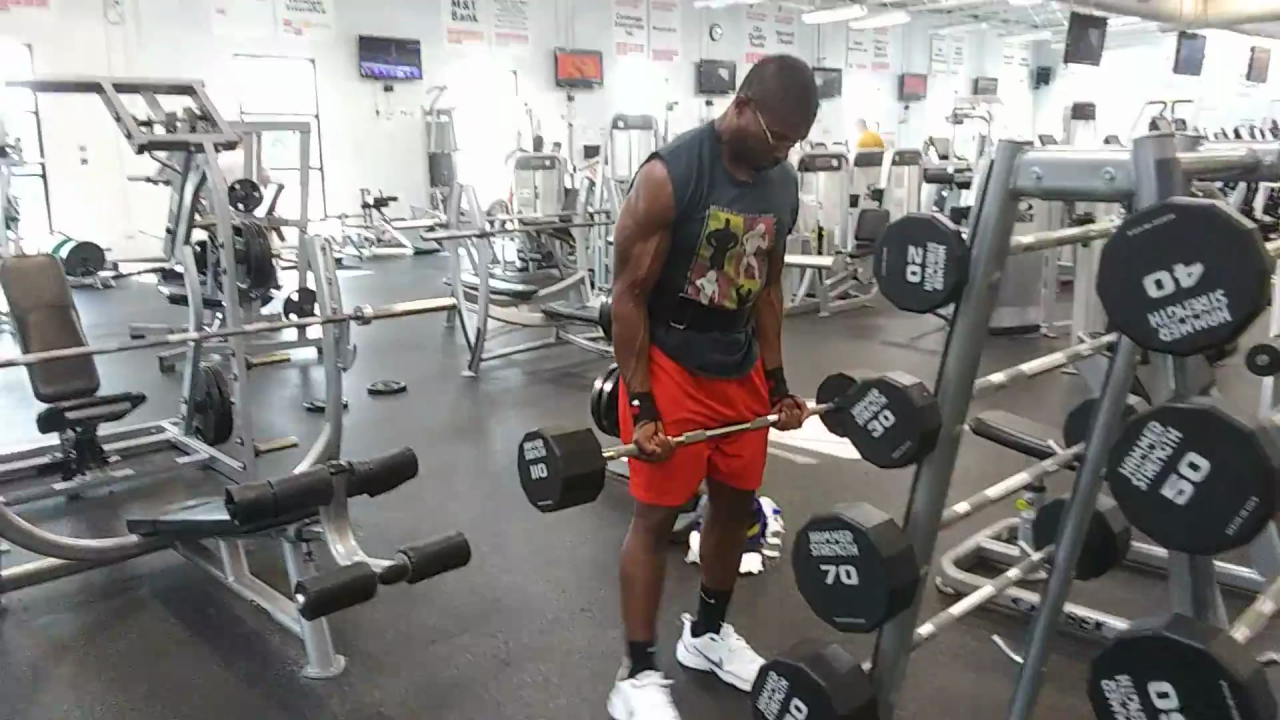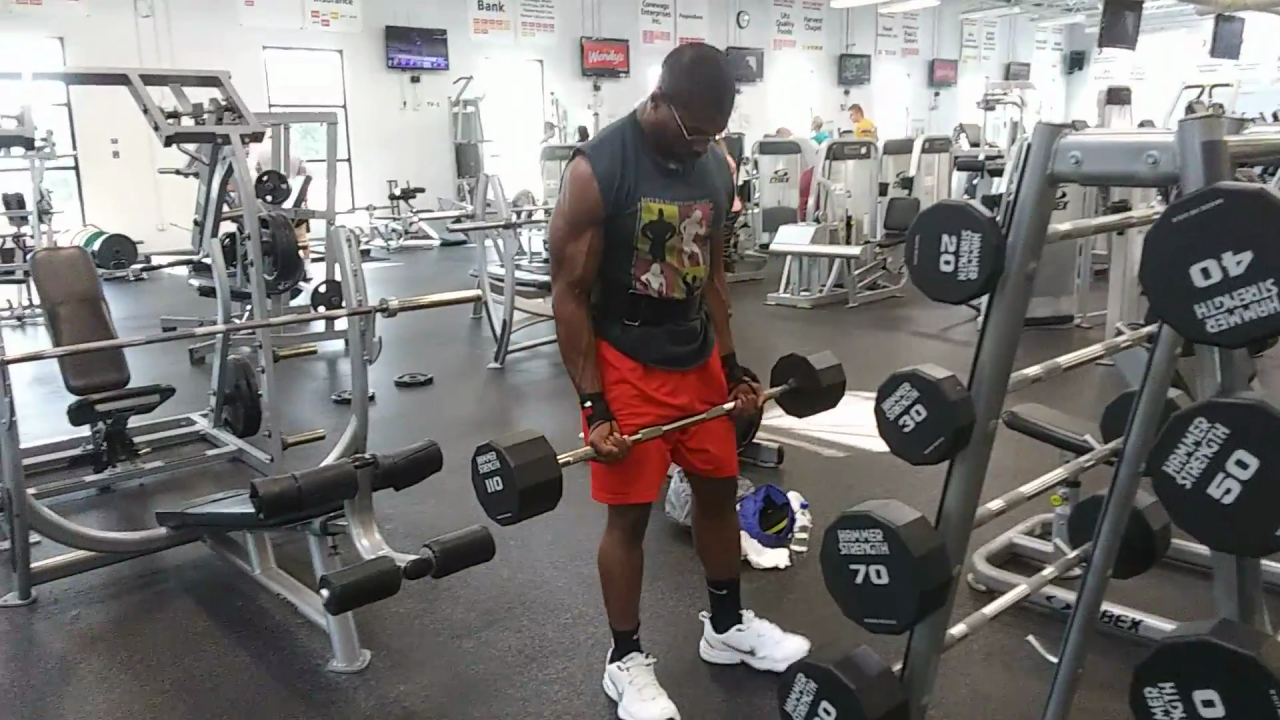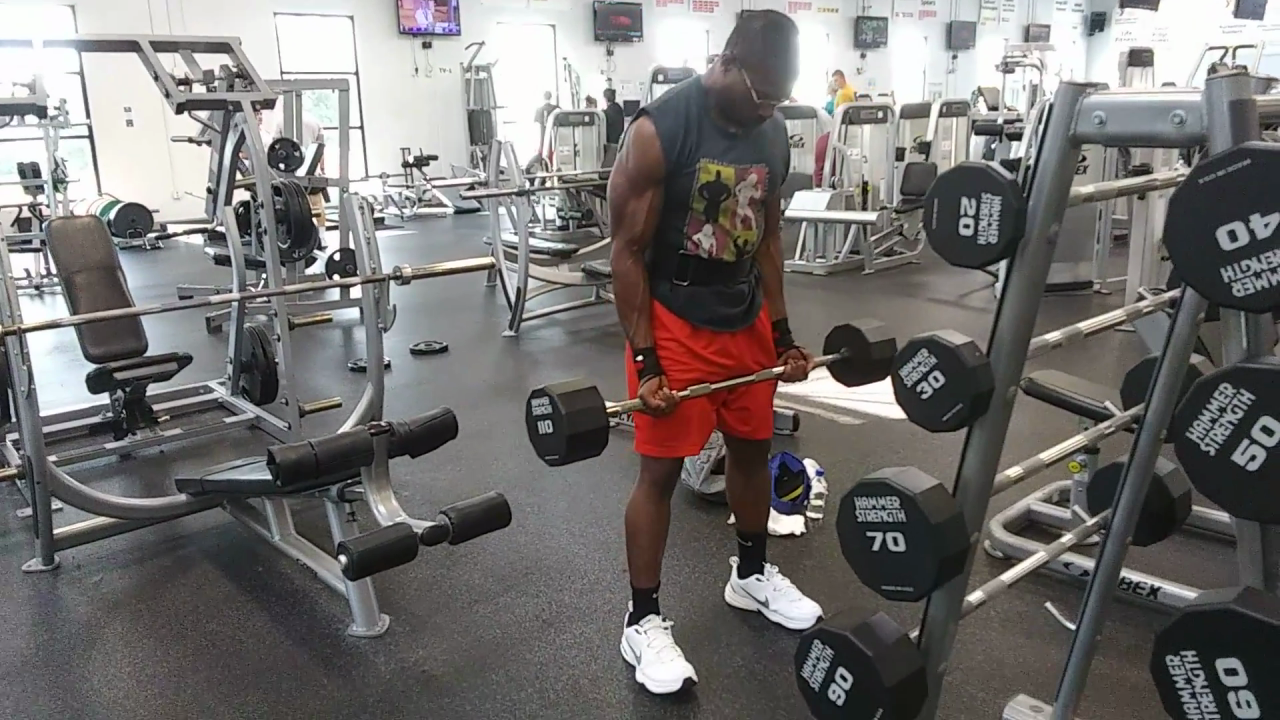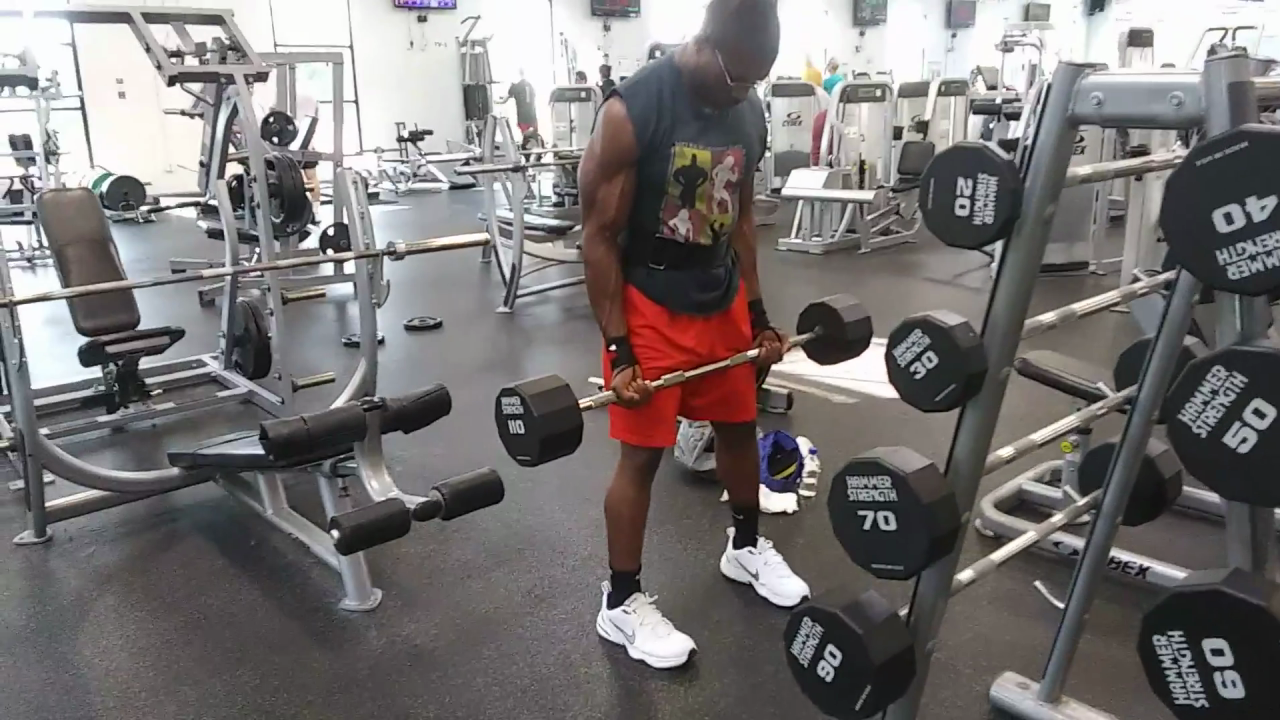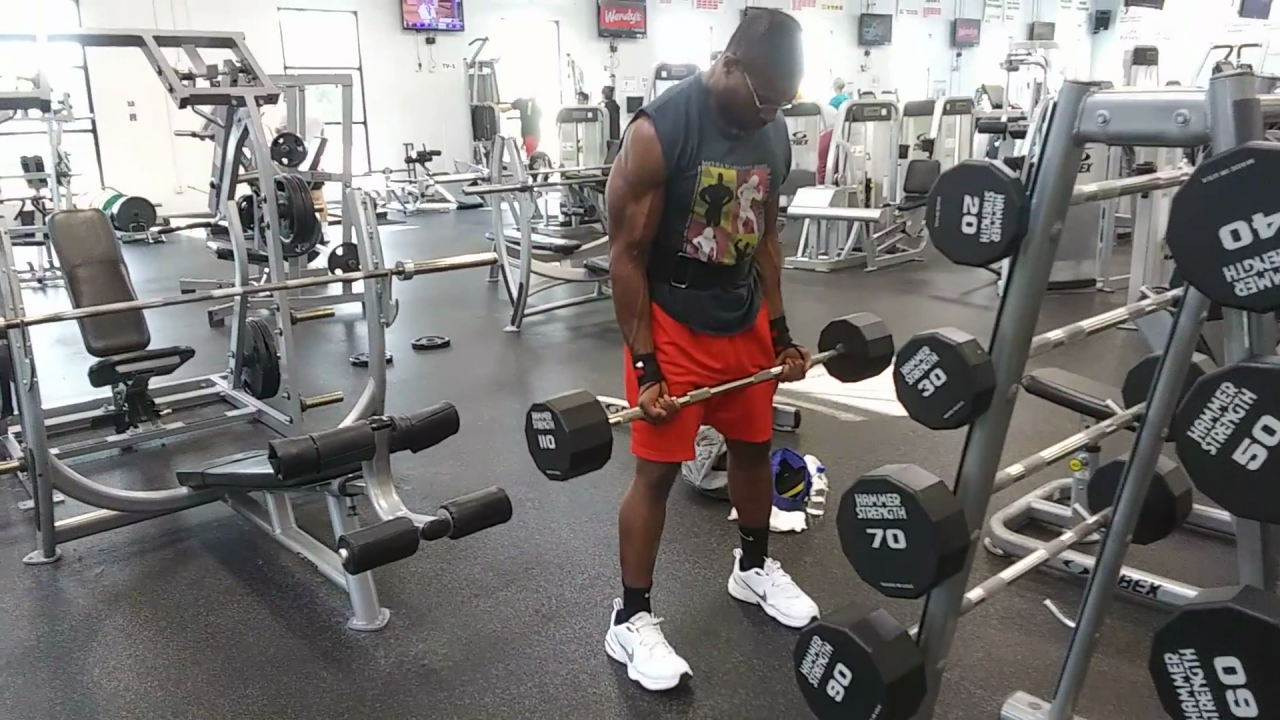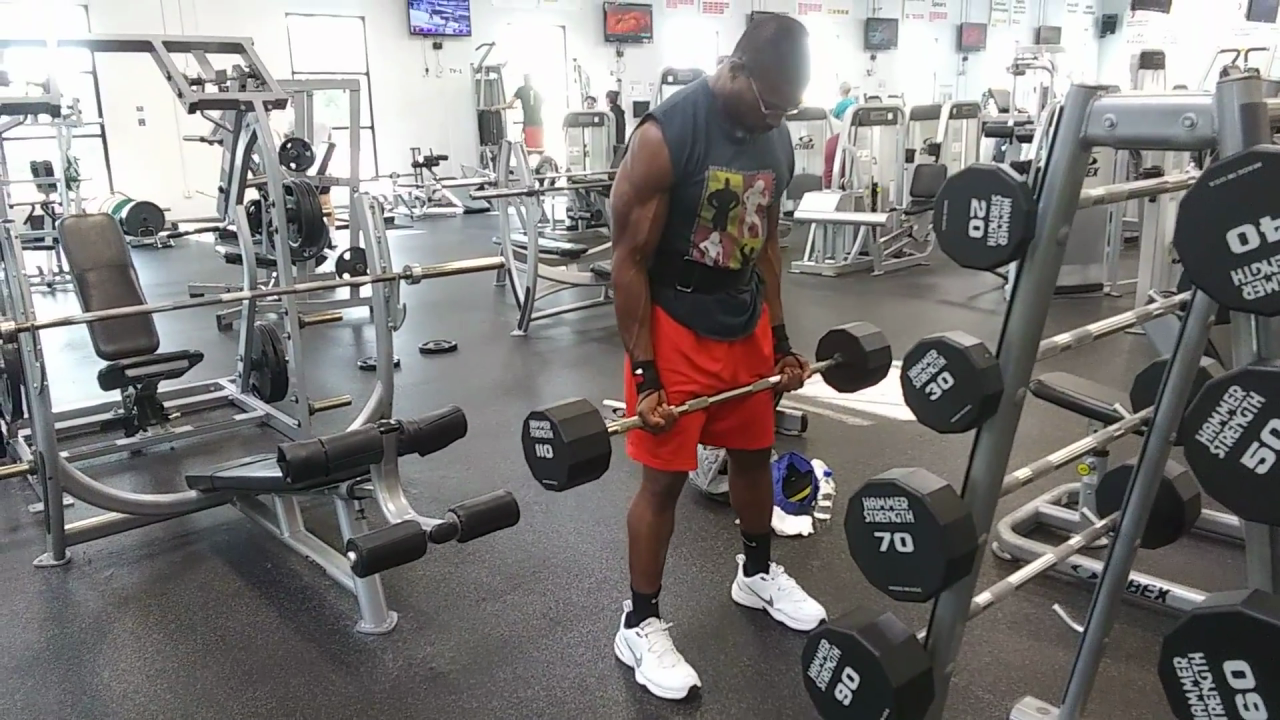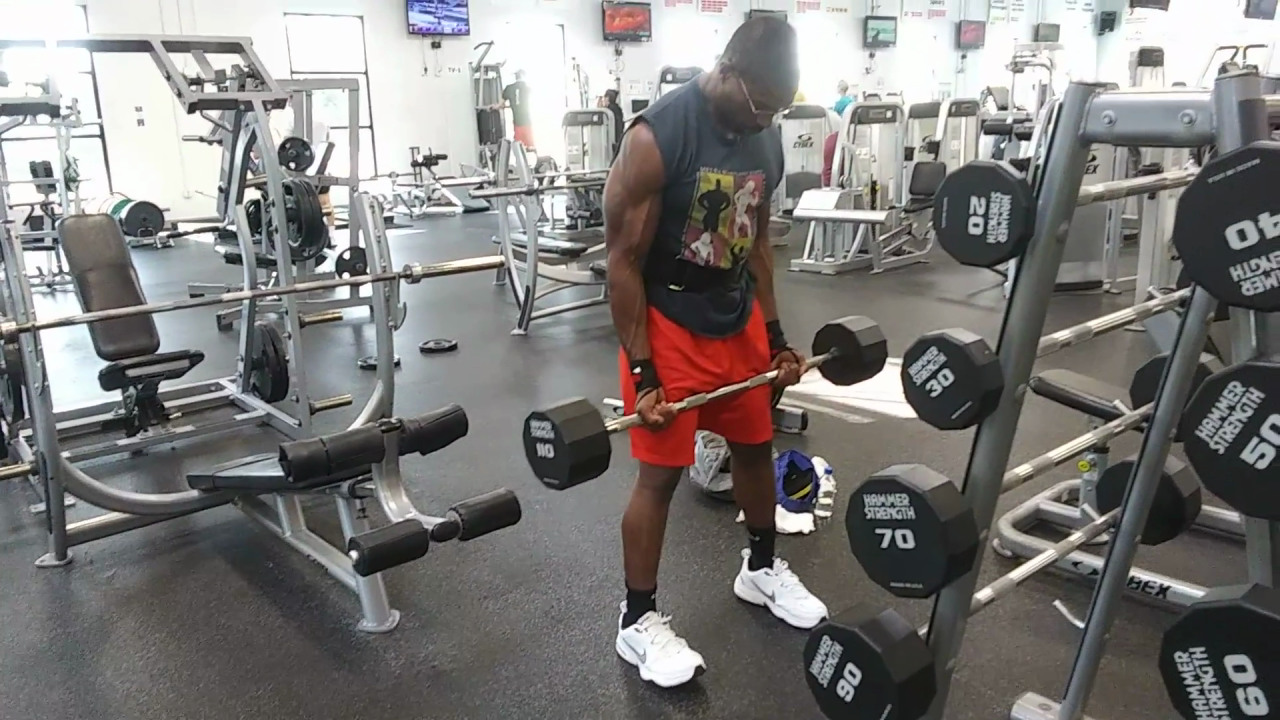
dt=0.7s
person 1, frame 1
left shoulder: (782, 183)
right shoulder: (669, 175)
right elbow: (629, 294)
left wrist: (776, 381)
right wrist: (640, 404)
left hip: (739, 372)
right hip: (670, 367)
left knee: (736, 503)
right knee: (655, 518)
left ankle: (707, 632)
person 1, frame 2
left shoulder: (715, 168)
right shoulder: (596, 169)
right elbow: (569, 295)
left wrist: (731, 366)
right wrist: (594, 407)
left hip: (698, 361)
right hip: (627, 367)
left knee: (719, 491)
right knee: (628, 514)
left ankle: (727, 626)
right ankle: (625, 660)
person 1, frame 3
left shoulder: (773, 135)
right shoulder: (659, 129)
right elbow: (626, 251)
left wrist: (782, 332)
right wrist: (645, 361)
left hip: (746, 320)
right hip: (674, 321)
left knee: (753, 448)
right knee: (660, 469)
left ankle: (751, 574)
right ankle: (642, 621)
person 1, frame 4
left shoulder: (749, 112)
right shoulder: (632, 110)
right elbow: (599, 237)
left wrist: (757, 314)
right wrist: (618, 350)
left hip: (722, 301)
right hip: (650, 306)
left knee: (739, 427)
right knee: (642, 453)
left ankle: (746, 546)
right ankle: (621, 603)
person 1, frame 5
left shoulder: (773, 135)
right shoulder: (658, 131)
right elbow: (627, 256)
left wrist: (780, 331)
right wrist: (645, 366)
left hip: (745, 320)
right hip: (672, 322)
left knee: (754, 446)
right knee: (657, 468)
left ankle: (753, 567)
right ankle: (630, 619)
person 1, frame 6
left shoulder: (776, 139)
right shoulder: (664, 136)
right elbow: (629, 261)
left wrist: (779, 339)
right wrist: (644, 374)
left hip: (746, 324)
right hip: (675, 328)
left knee: (755, 453)
right knee: (664, 476)
left ankle: (757, 572)
right ankle: (640, 624)
person 1, frame 7
left shoulder: (766, 139)
right shoulder: (655, 138)
right elbow: (624, 263)
left wrist: (774, 336)
right wrist: (641, 373)
left hip: (739, 319)
right hip: (668, 324)
left knee: (756, 447)
right knee: (660, 473)
left ankle: (762, 568)
right ankle: (638, 621)
